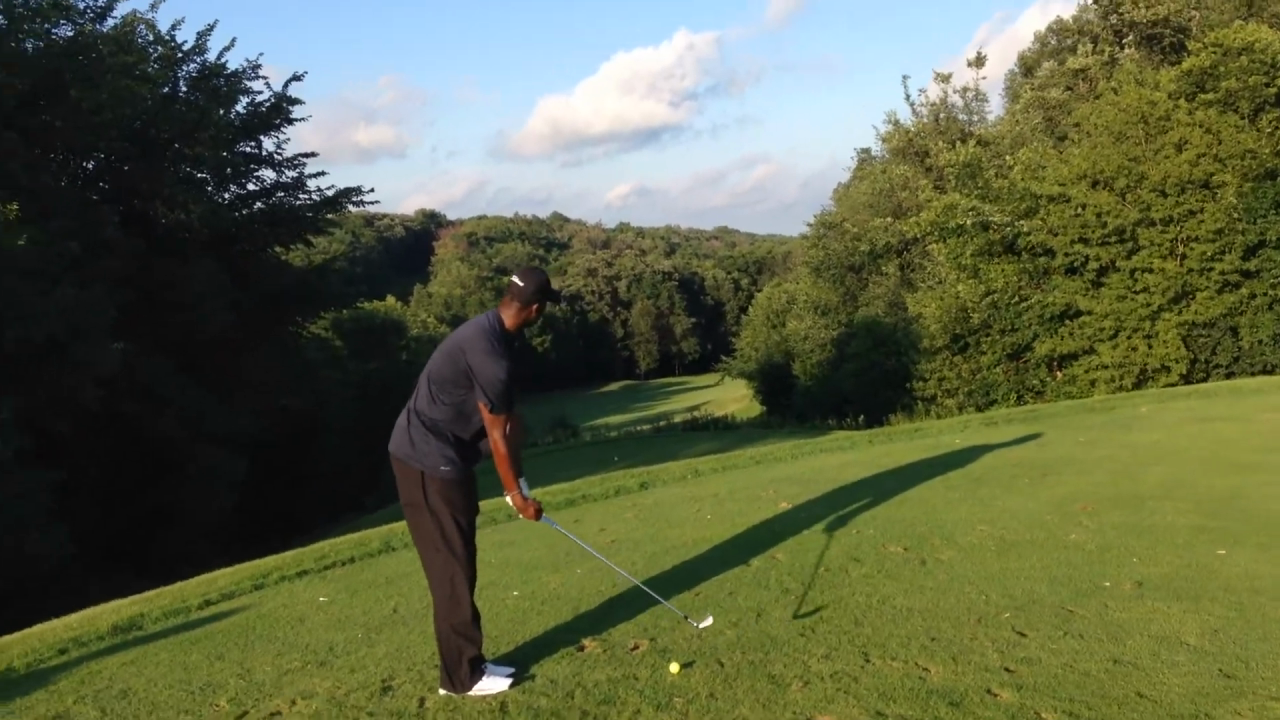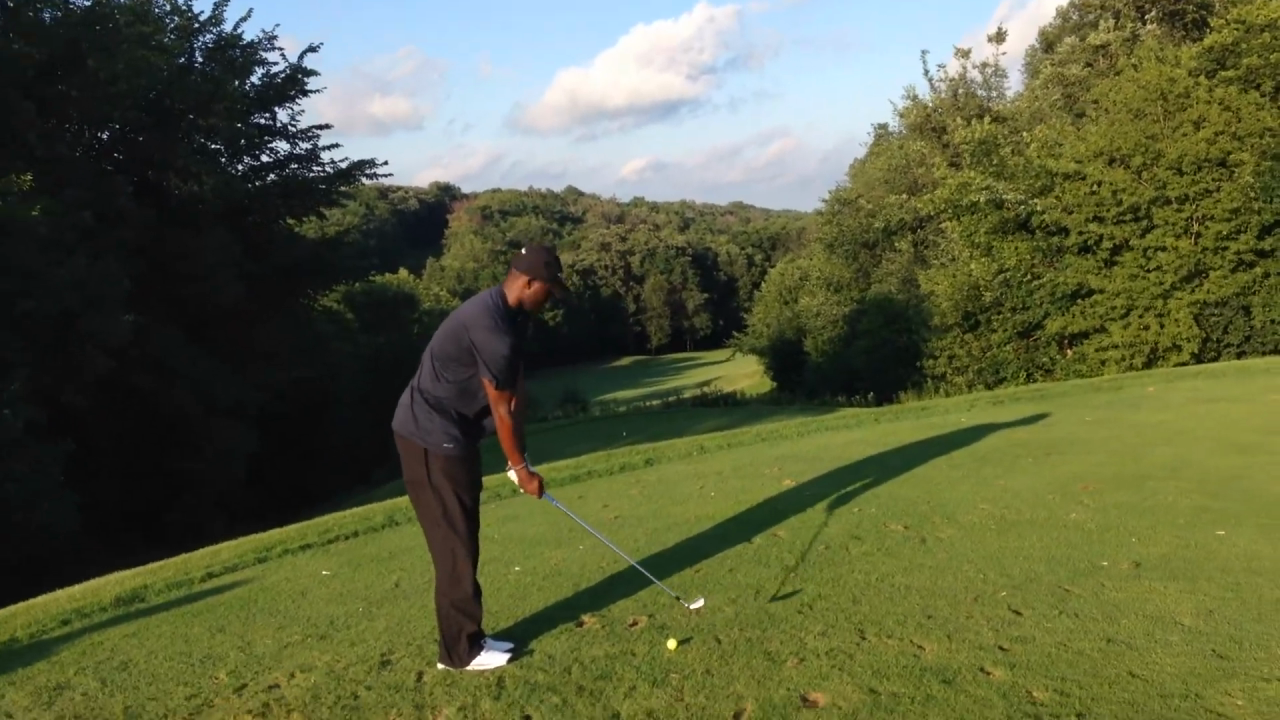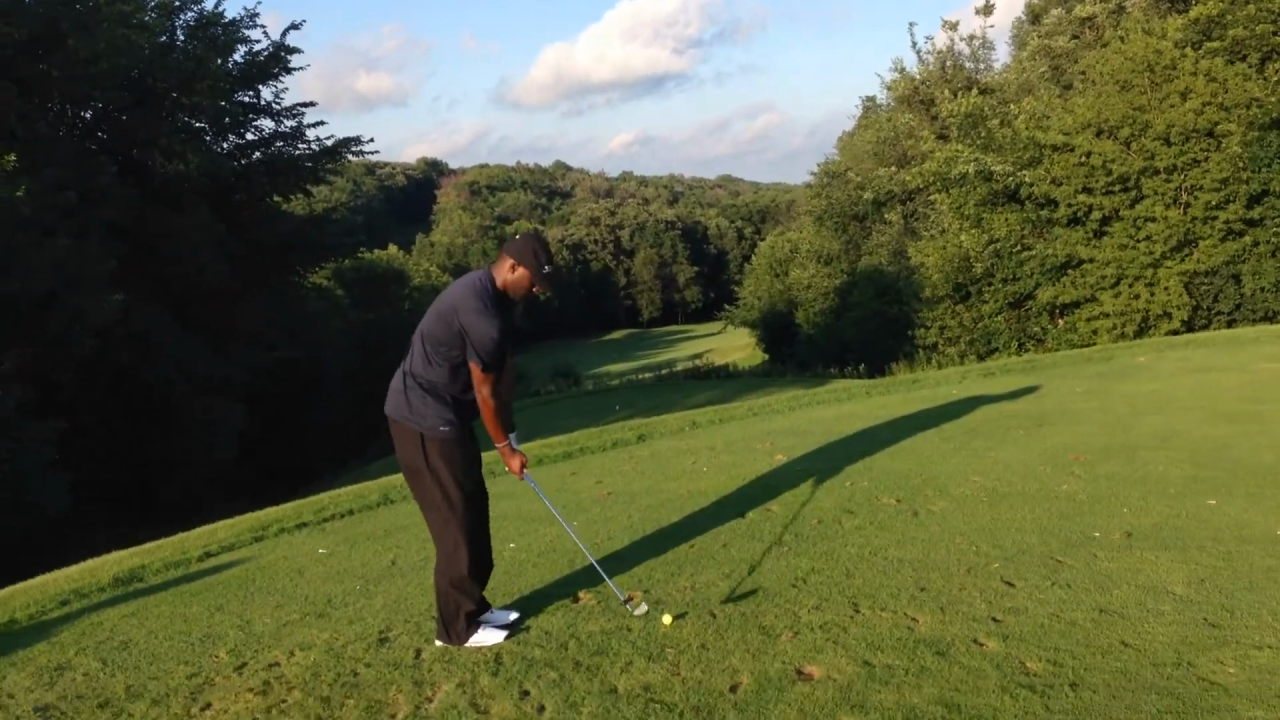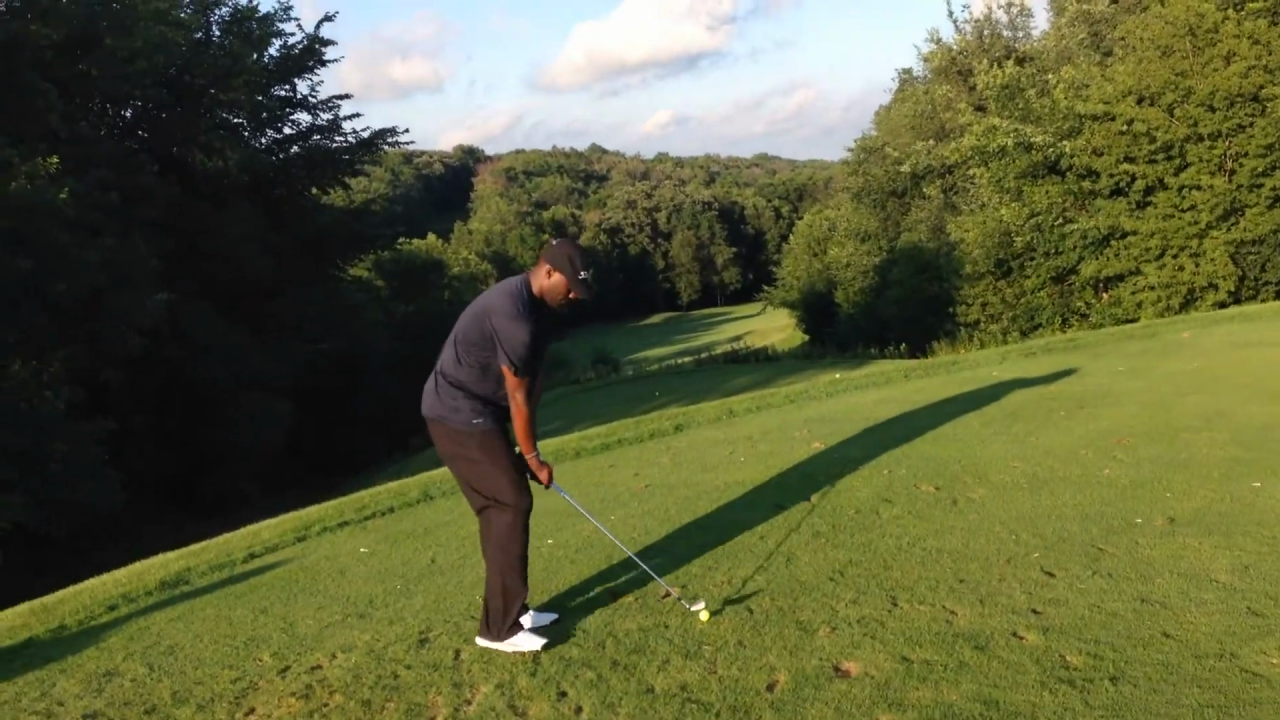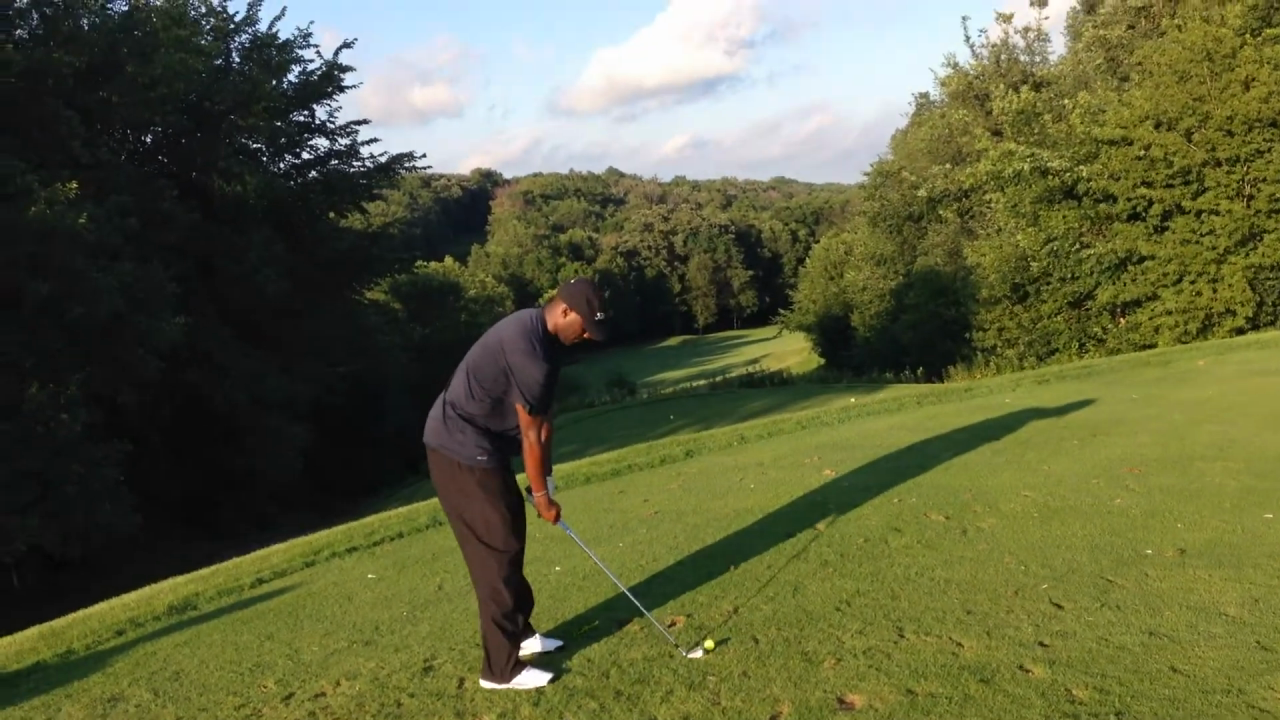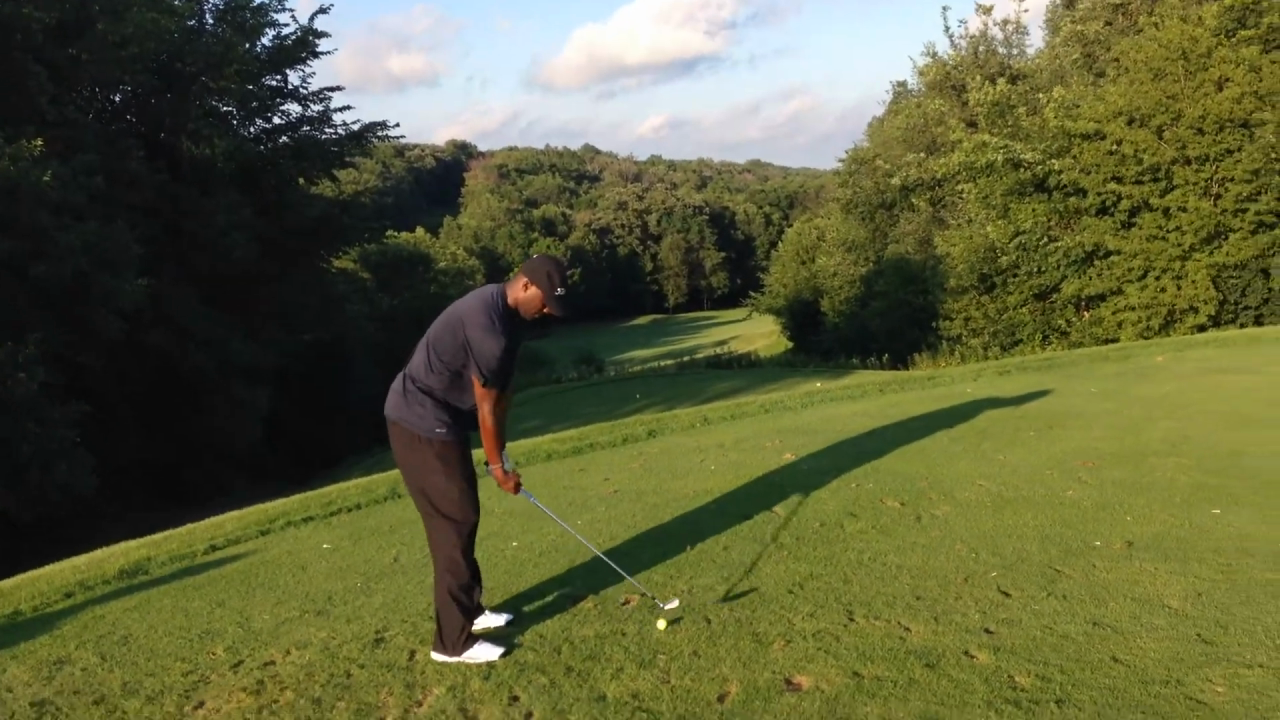
dt=0.4s
person 1, frame 1
left shoulder: (491, 333)
right shoulder: (489, 352)
left elbow: (509, 417)
right elbow: (497, 433)
left wrist: (518, 481)
right wrist: (516, 493)
left hip: (442, 455)
right hip: (428, 459)
left knee: (459, 565)
right knee: (452, 568)
left ankle: (469, 661)
right ankle: (462, 675)
person 1, frame 2
left shoulder: (505, 314)
right shoulder: (492, 327)
left elbow: (514, 392)
right elbow: (501, 408)
left wrist: (520, 458)
right wrist: (521, 468)
left hip: (450, 433)
right hip: (432, 436)
left knee: (463, 539)
right knee: (455, 542)
left ankle: (469, 635)
right ankle: (460, 650)
person 1, frame 3
left shoulder: (488, 293)
right shoulder: (482, 311)
left elbow: (501, 374)
right elbow: (485, 392)
left wrist: (509, 433)
right wrist: (504, 448)
left hip: (440, 413)
right hip: (425, 418)
left knee: (472, 512)
right knee: (456, 522)
left ankle: (474, 609)
right ankle: (457, 627)
person 1, frame 4
left shoulder: (529, 301)
right shoulder: (514, 314)
left elbow: (532, 383)
right elbow: (518, 396)
left wrist: (529, 446)
right wrist: (532, 457)
left hip: (478, 411)
right hip: (459, 413)
left knee: (504, 507)
right knee: (510, 507)
left ankle: (512, 610)
right ankle: (499, 628)
person 1, frame 5
left shoulder: (537, 330)
right shoulder: (530, 351)
left elbow: (541, 421)
right elbow: (531, 434)
left wrist: (545, 479)
right wrist: (541, 495)
left hip: (477, 443)
right hip: (462, 448)
left knee: (509, 539)
right knee: (495, 550)
left ankle: (518, 631)
right ankle: (501, 667)
person 1, frame 6
left shoulder: (504, 311)
right shoulder: (489, 326)
left elbow: (500, 394)
right elbow: (486, 406)
left wrist: (499, 453)
right wrist: (497, 465)
left hip: (440, 417)
right hip: (421, 420)
left knee: (459, 518)
right knee: (456, 521)
left ankle: (468, 610)
right ankle: (453, 639)
